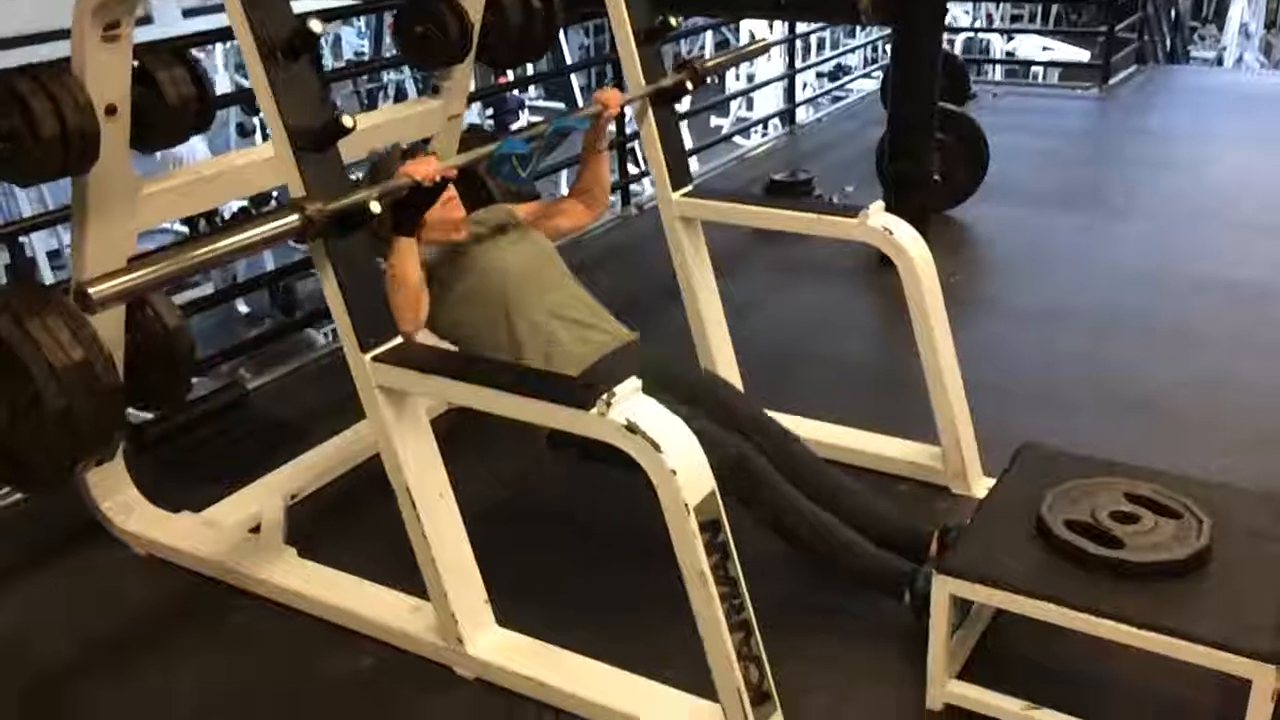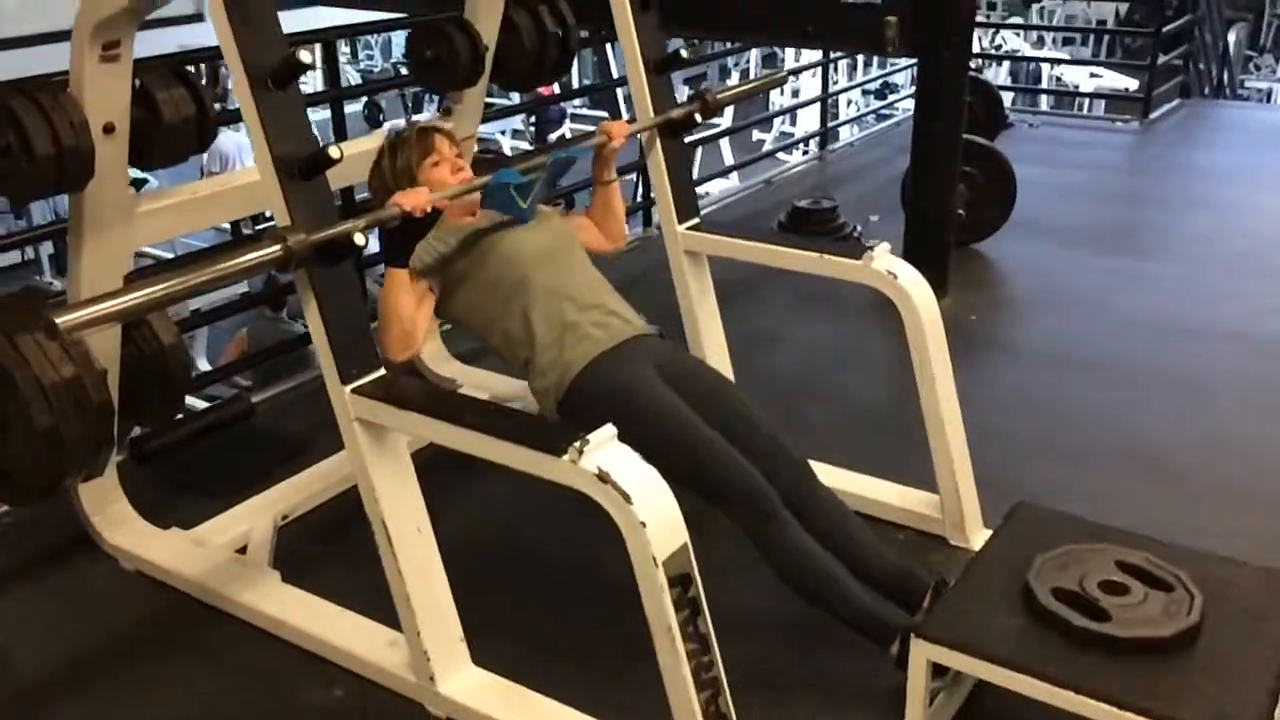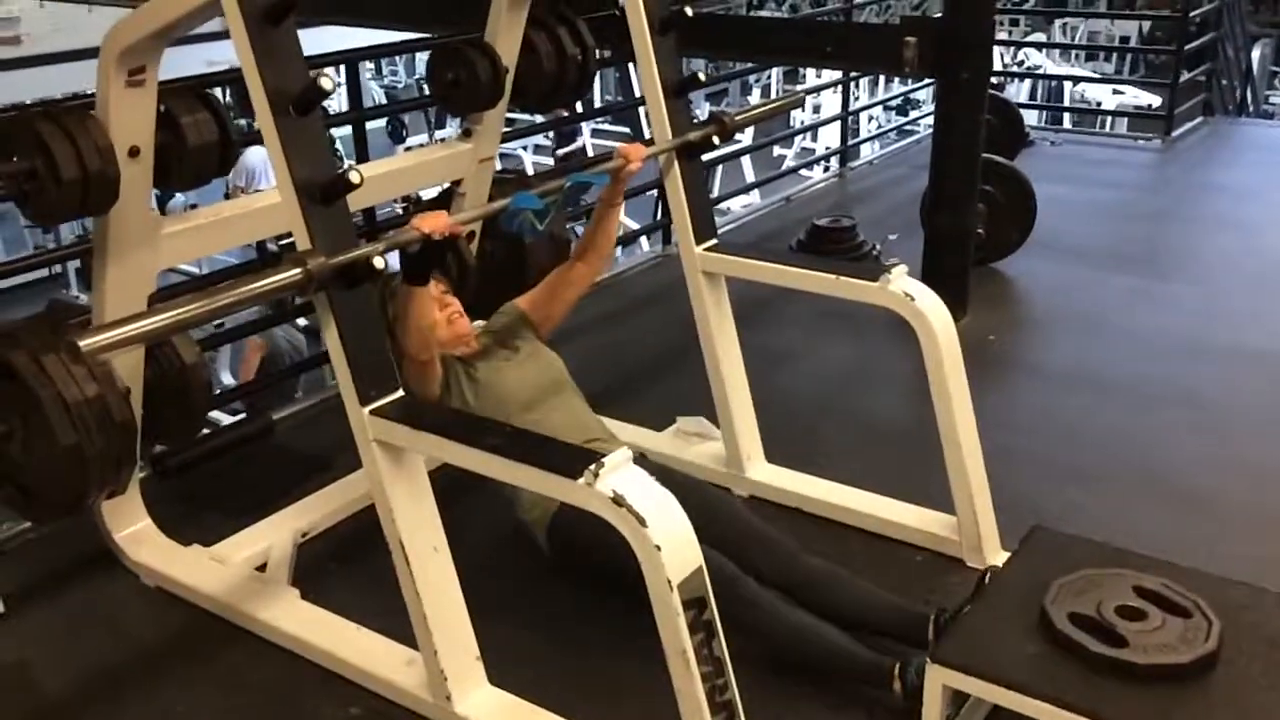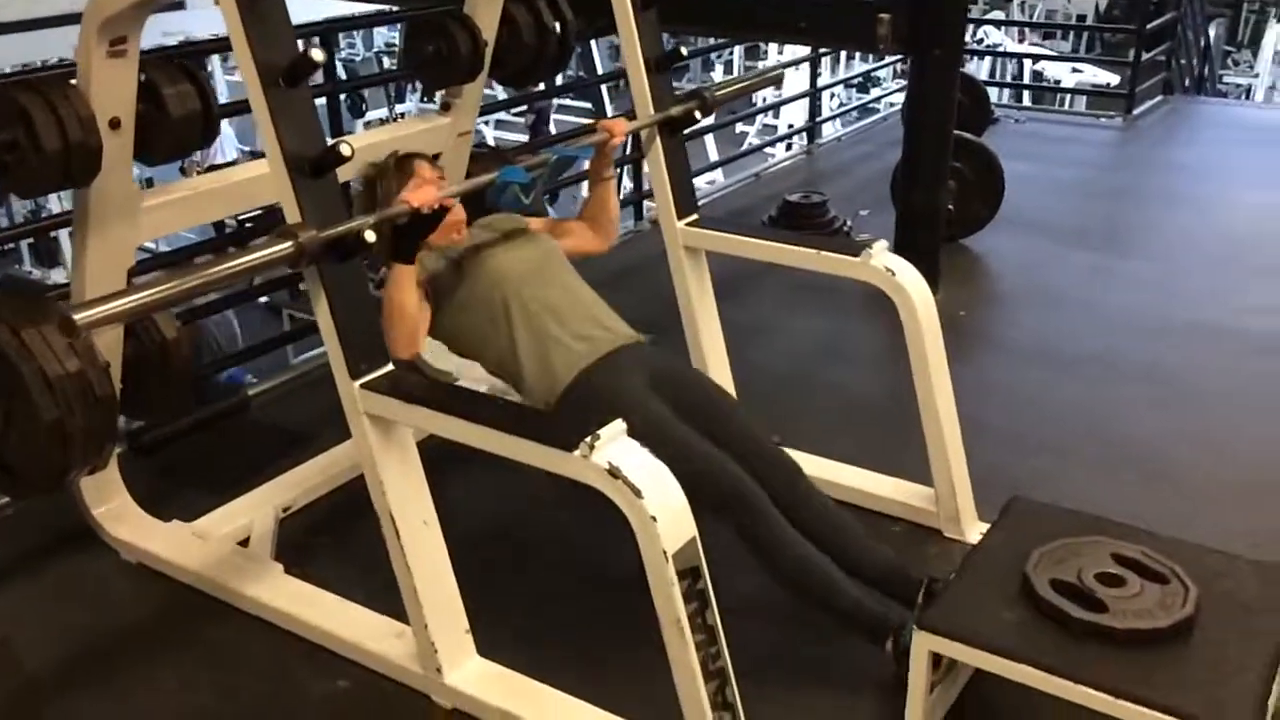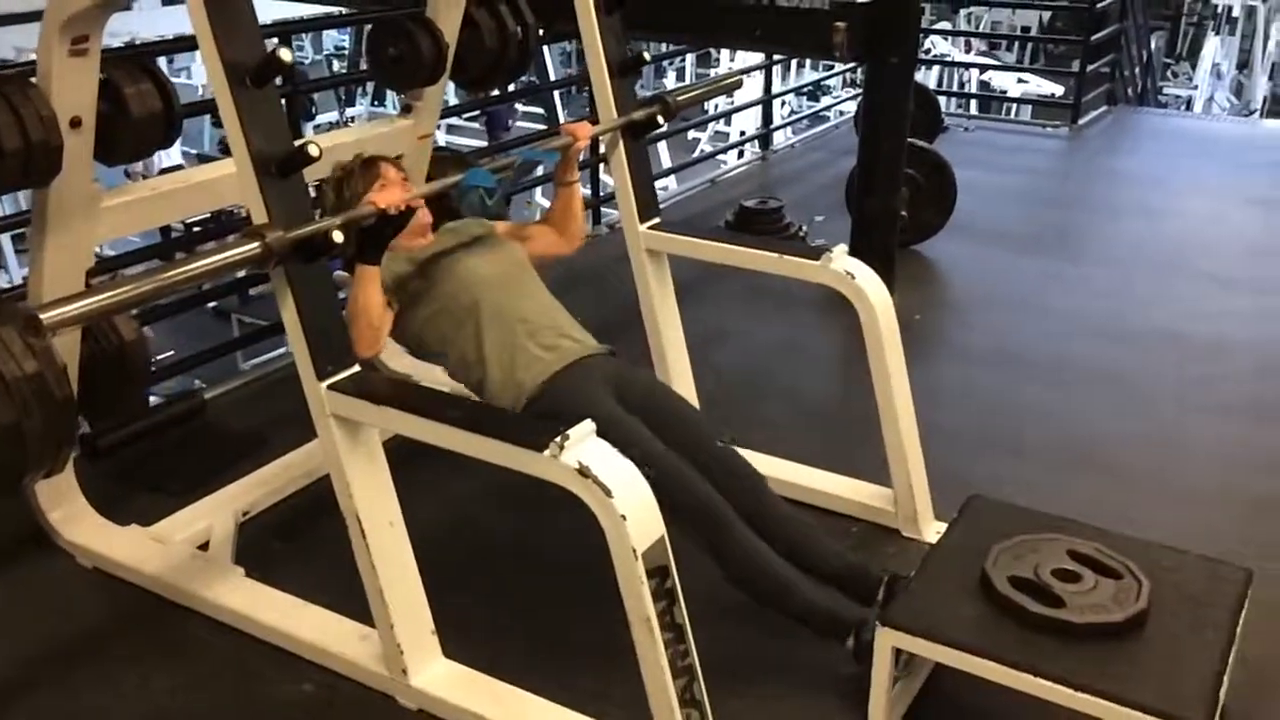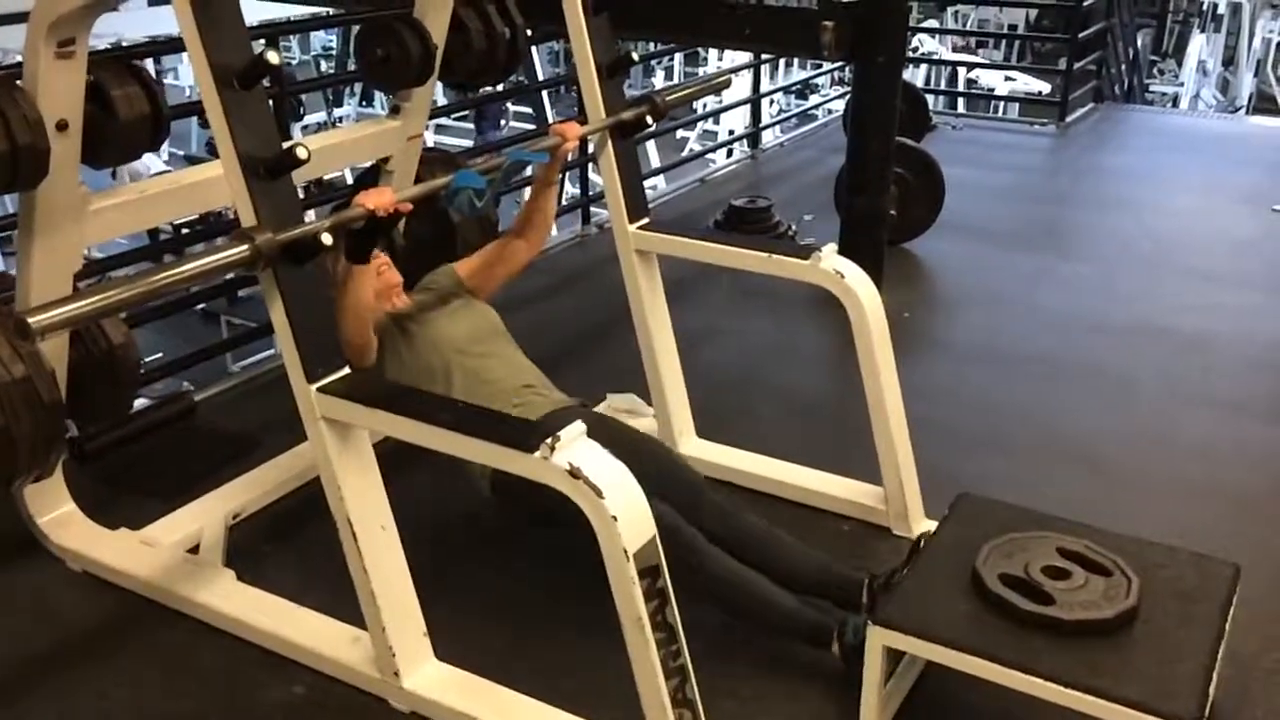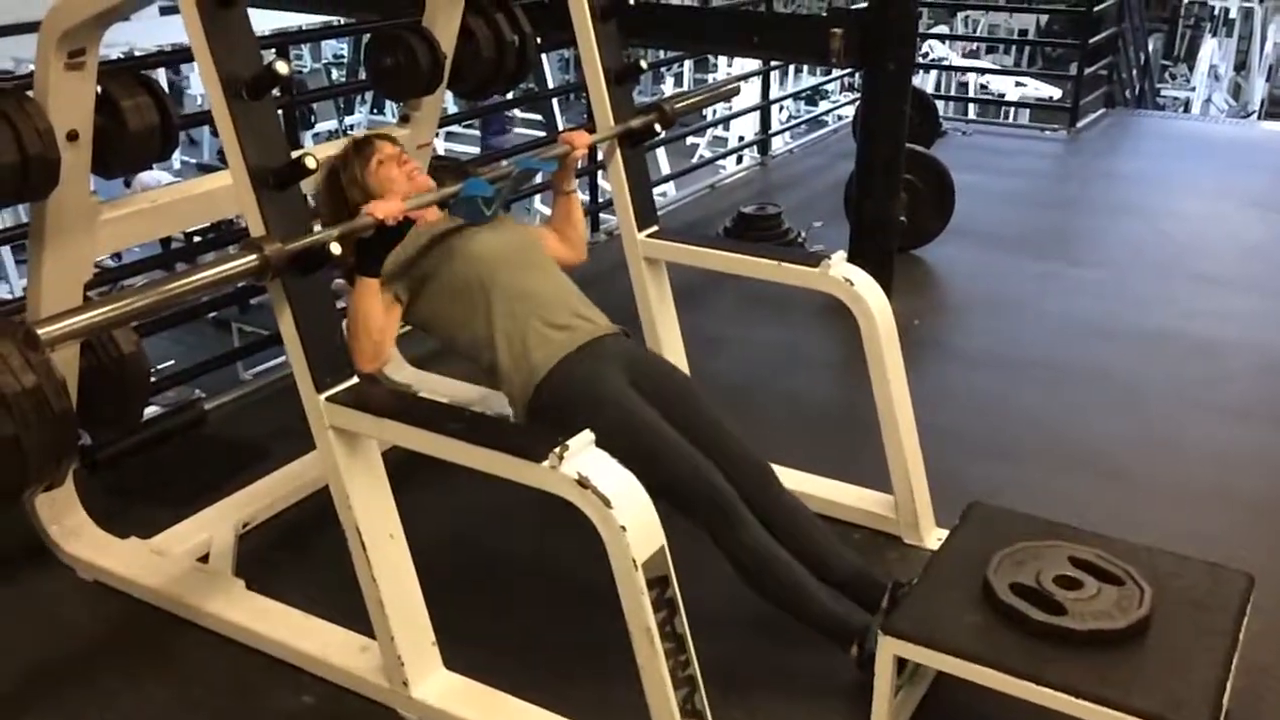
dt=0.5s
person 1, frame 1
left shoulder: (493, 223)
right shoulder: (426, 268)
left elbow: (586, 205)
right elbow: (405, 325)
left wrist: (598, 132)
right wrist: (405, 217)
left hip: (629, 355)
left knee: (780, 447)
right knee: (743, 471)
left ankle: (929, 543)
right ankle: (910, 584)
person 1, frame 2
left shoulder: (510, 214)
right shoulder: (434, 257)
left elbow: (608, 235)
right elbow: (400, 348)
left wrist: (604, 163)
right wrist: (399, 243)
left hip: (650, 350)
right hip: (590, 384)
left knee: (791, 476)
right knee: (754, 499)
left ankle: (925, 594)
right ankle: (900, 636)
person 1, frame 3
left shoulder: (507, 335)
right shoulder: (441, 387)
left elbow: (585, 265)
right elbow: (417, 349)
left wrist: (614, 191)
right wrist: (417, 265)
left hip: (628, 470)
right hip: (573, 511)
left knee: (772, 549)
right knee: (723, 586)
left ankle: (930, 626)
right ankle: (899, 676)
person 1, frame 4
left shoulder: (505, 222)
right shoulder: (428, 273)
left elbow: (599, 234)
right elbow: (403, 347)
left wrist: (603, 161)
right wrist: (405, 243)
left hip: (642, 358)
right hip: (585, 390)
left knee: (780, 477)
right knee: (741, 500)
left ankle: (917, 592)
right ankle: (894, 630)
person 1, frame 5
left shoulder: (464, 232)
right shoulder: (391, 273)
left elbow: (566, 237)
right elbow: (366, 347)
left wrist: (568, 165)
right wrist: (370, 243)
left hip: (601, 365)
right hip: (548, 398)
left knee: (739, 482)
right knee: (704, 508)
left ankle: (878, 590)
right ankle: (856, 630)
person 1, frame 6
left shoulder: (439, 289)
right shoulder: (379, 338)
left elbow: (525, 240)
right elbow: (355, 342)
left wrist: (552, 166)
right wrist: (358, 248)
left hip: (572, 416)
left knee: (713, 508)
right knee: (673, 538)
left ankle: (862, 592)
right ankle: (838, 634)
person 1, frame 7
left shoulder: (476, 218)
right shoulder: (400, 263)
left elbow: (572, 247)
right elbow: (369, 360)
left wrist: (566, 171)
right wrist: (368, 252)
left hip: (617, 350)
right hip: (562, 382)
left knee: (753, 479)
right knee: (716, 503)
left ankle: (882, 596)
right ankle: (862, 637)
